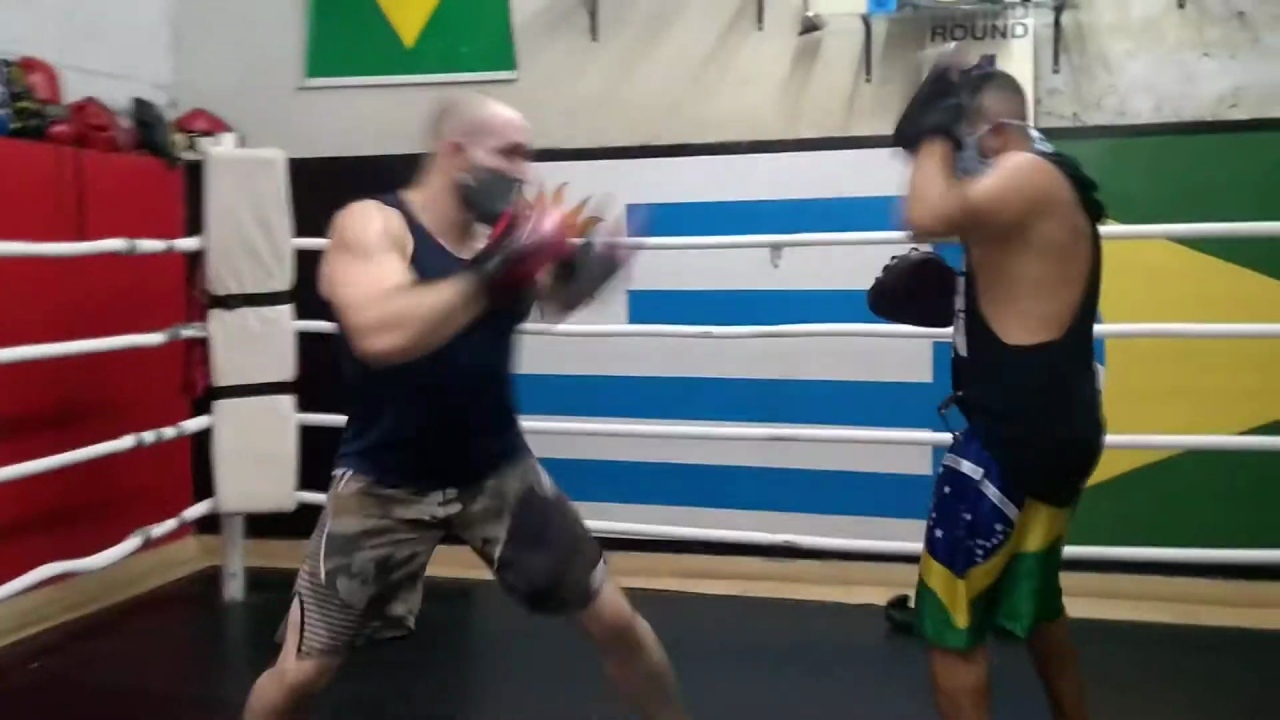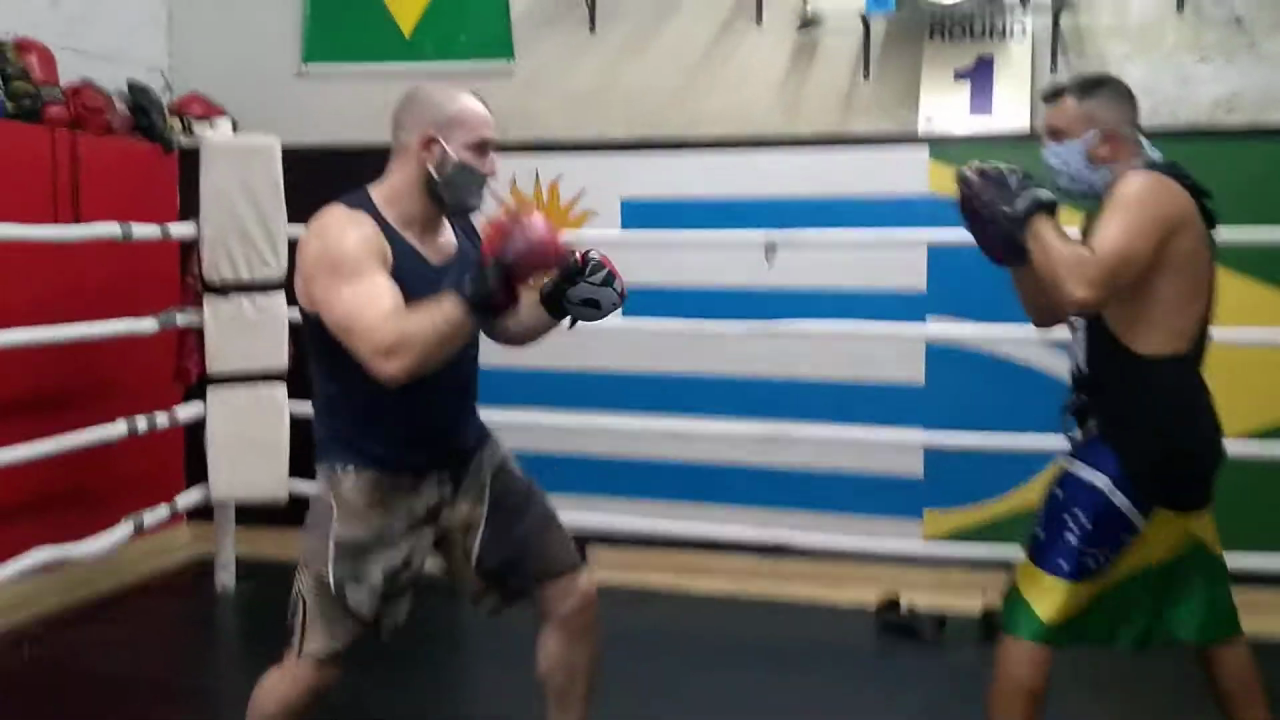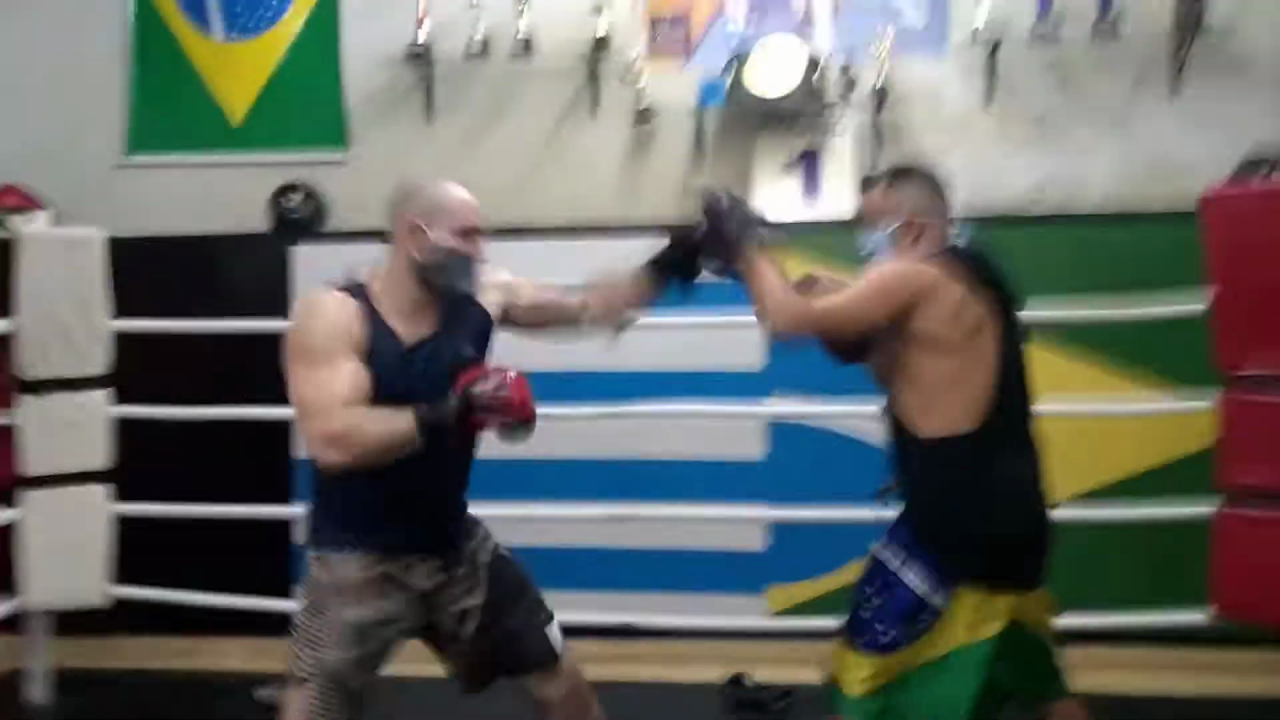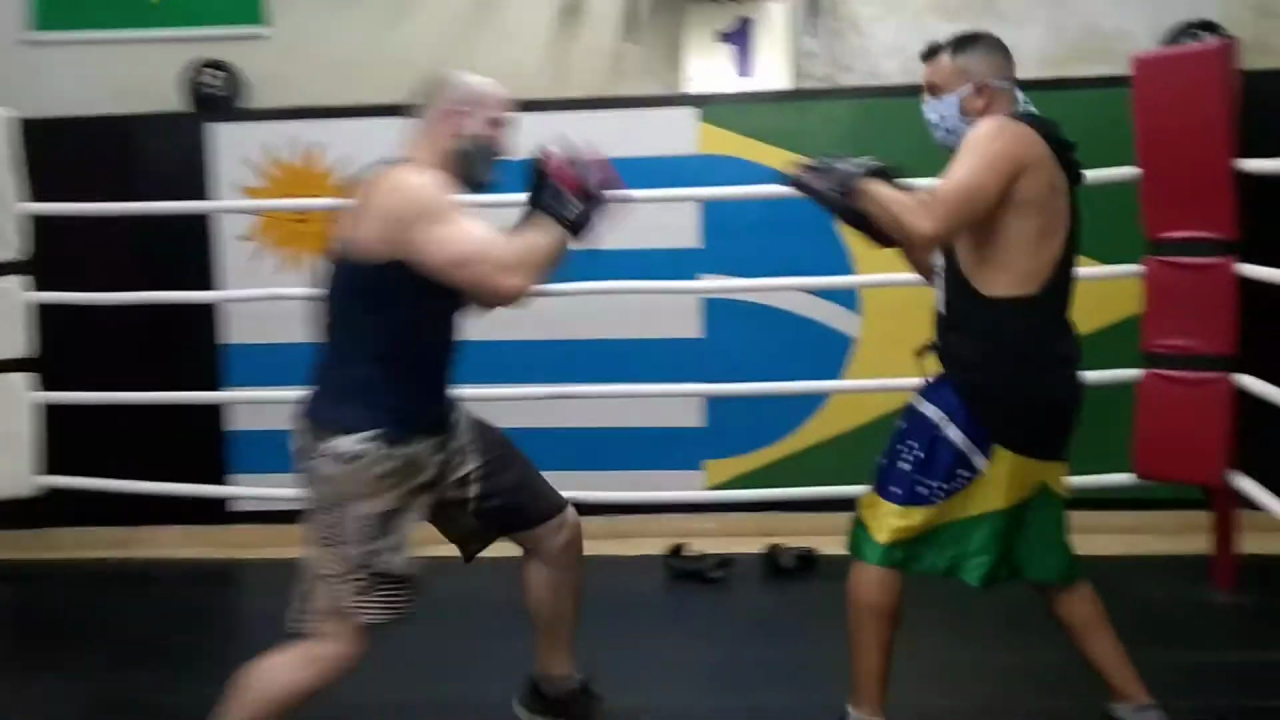
dt=0.5s
person 1, frame 1
left shoulder: (1029, 177)
right shoulder: (1045, 196)
left elbow: (931, 217)
left wrist: (929, 141)
right wrist: (948, 300)
left hip: (1017, 434)
right hip: (1053, 425)
left knee: (952, 616)
right knee: (1030, 600)
person 1, frame 2
left shoulder: (1148, 191)
right shoulder: (1131, 201)
left elbow: (1083, 287)
right elbow: (1051, 306)
left wrist: (1031, 213)
right wrist: (1014, 243)
left hip: (1137, 442)
right hip: (1166, 437)
left knee: (1032, 611)
right knee: (1209, 620)
person 1, frame 3
left shoulder: (917, 278)
right shoulder: (964, 282)
left elbow: (790, 316)
left wrist: (746, 246)
right wrist: (856, 323)
left hip: (949, 526)
right hip: (1006, 518)
person 1, frame 4
left shoulder: (1002, 137)
right shoulder: (1029, 156)
left elbow: (928, 224)
right elbow: (951, 266)
left wrist: (863, 184)
right wrist: (878, 211)
left hip: (989, 387)
right hip: (1036, 387)
left knee: (879, 539)
right knee: (1048, 562)
person 2, frame 1
left shoulder: (506, 228)
right shoulder: (369, 227)
left elbow: (560, 291)
right elbow: (385, 336)
left wrist: (583, 265)
right wrist: (483, 274)
left hip: (495, 473)
right hip: (380, 486)
left knee: (610, 620)
person 2, frame 2
left shoulder: (467, 224)
right shoulder: (343, 234)
left elbow: (510, 325)
right elbow: (391, 355)
left wrist: (558, 297)
right wrist: (487, 285)
left hip: (468, 461)
right hip: (370, 482)
left knee: (574, 595)
right knee: (312, 666)
person 2, frame 3
left shoulder: (476, 295)
right shoulder: (333, 317)
left elbow: (590, 307)
right elbow: (330, 443)
left wrist: (668, 267)
right wrist: (448, 413)
left hip: (453, 548)
right hip: (358, 561)
person 2, frame 4
left shoulder: (420, 198)
right shoulder: (404, 193)
left elbow: (480, 286)
right elbow: (503, 278)
left wrist: (542, 207)
right wrist: (568, 210)
left hip: (428, 429)
right hip: (360, 446)
left knee: (556, 534)
right knee: (332, 647)
